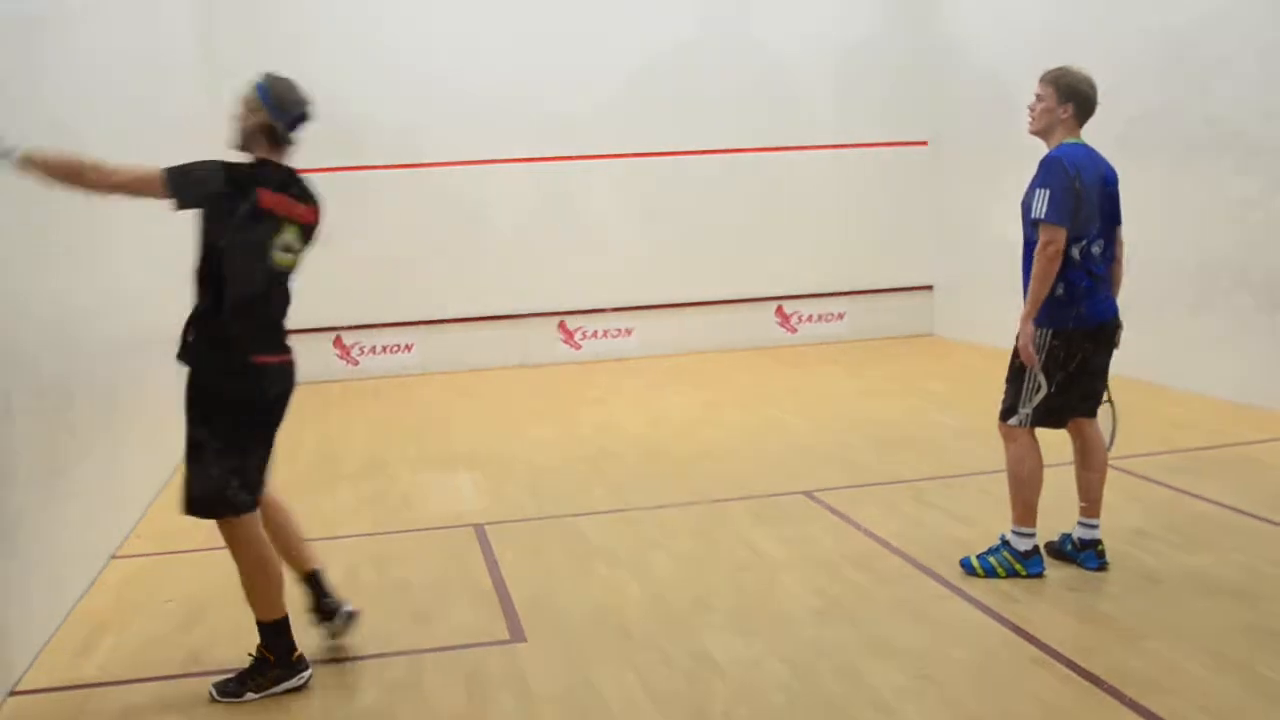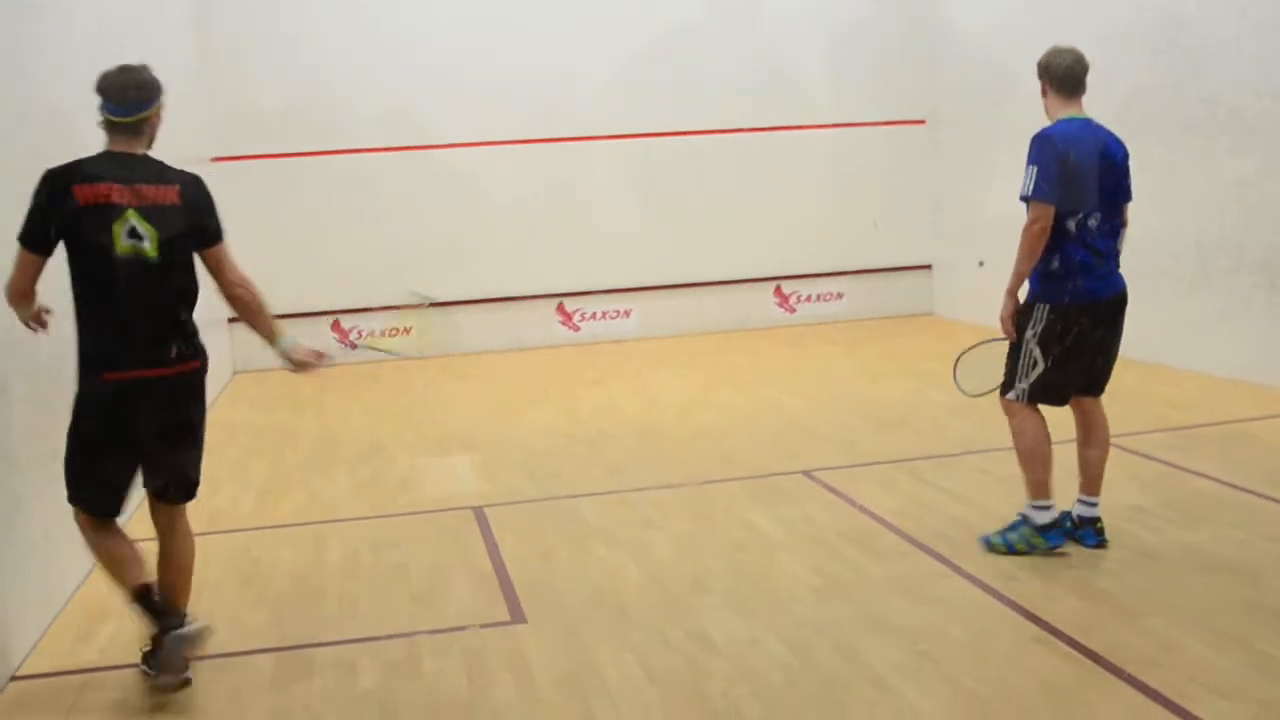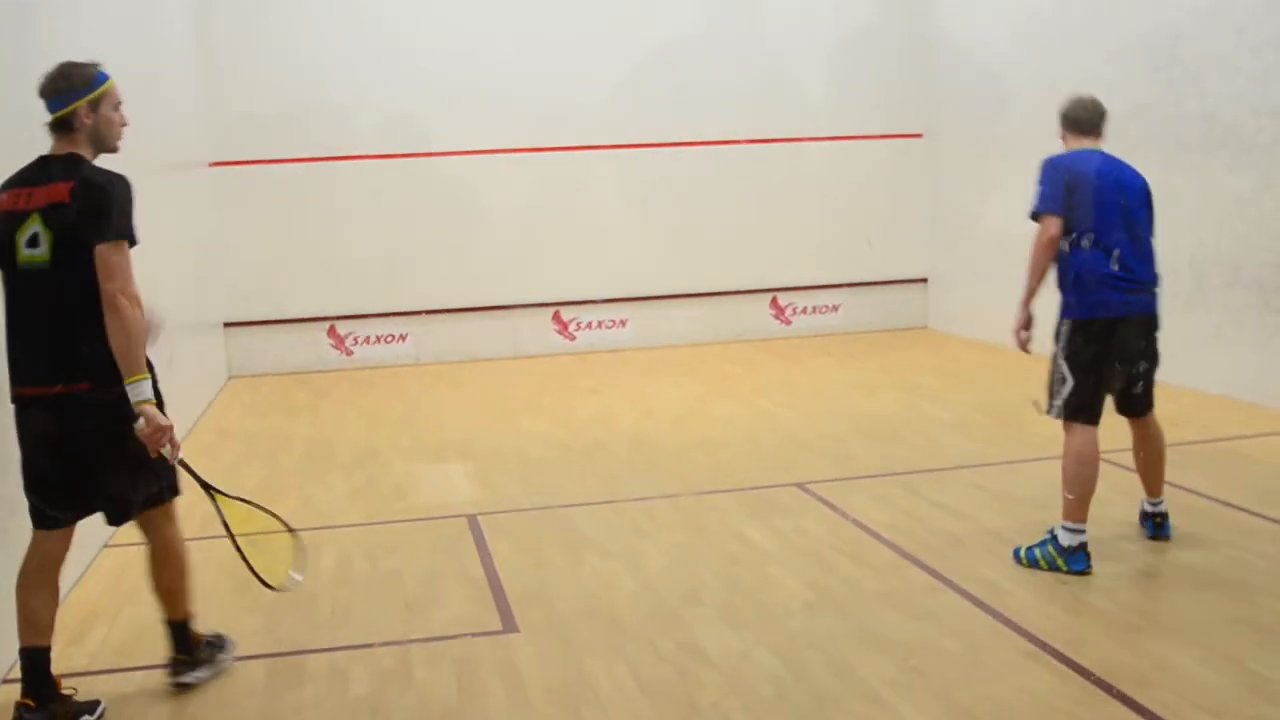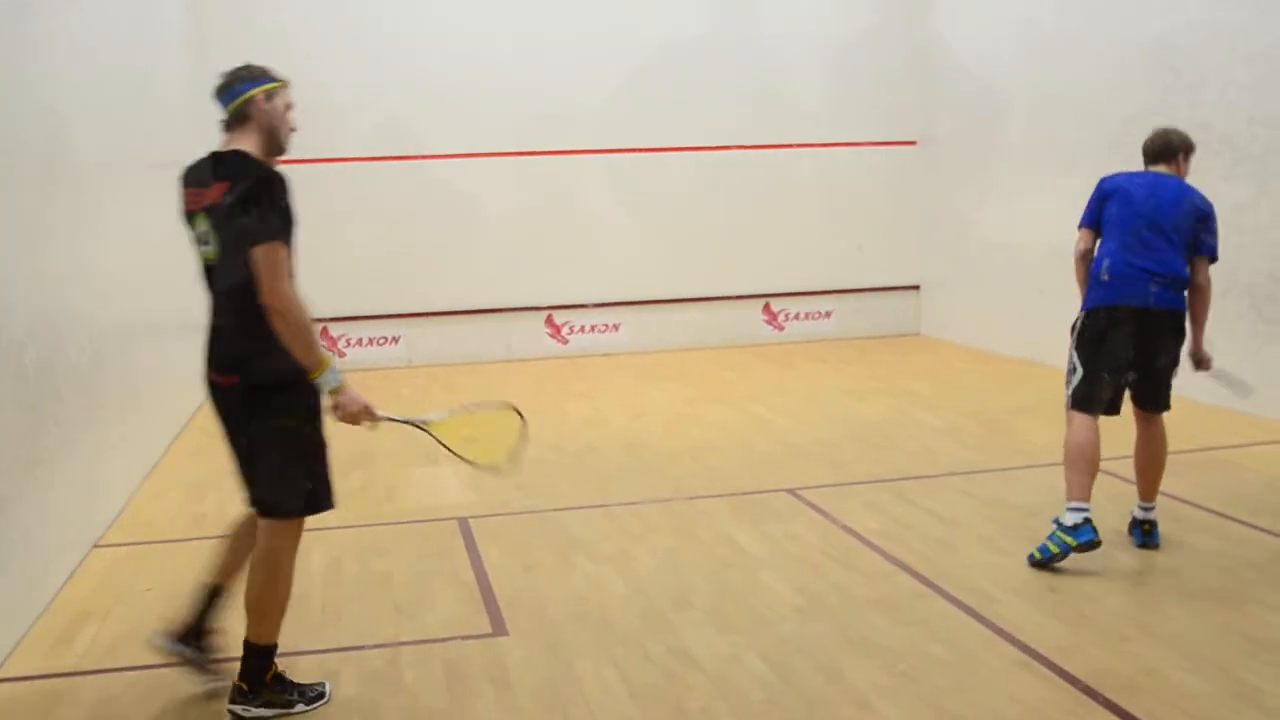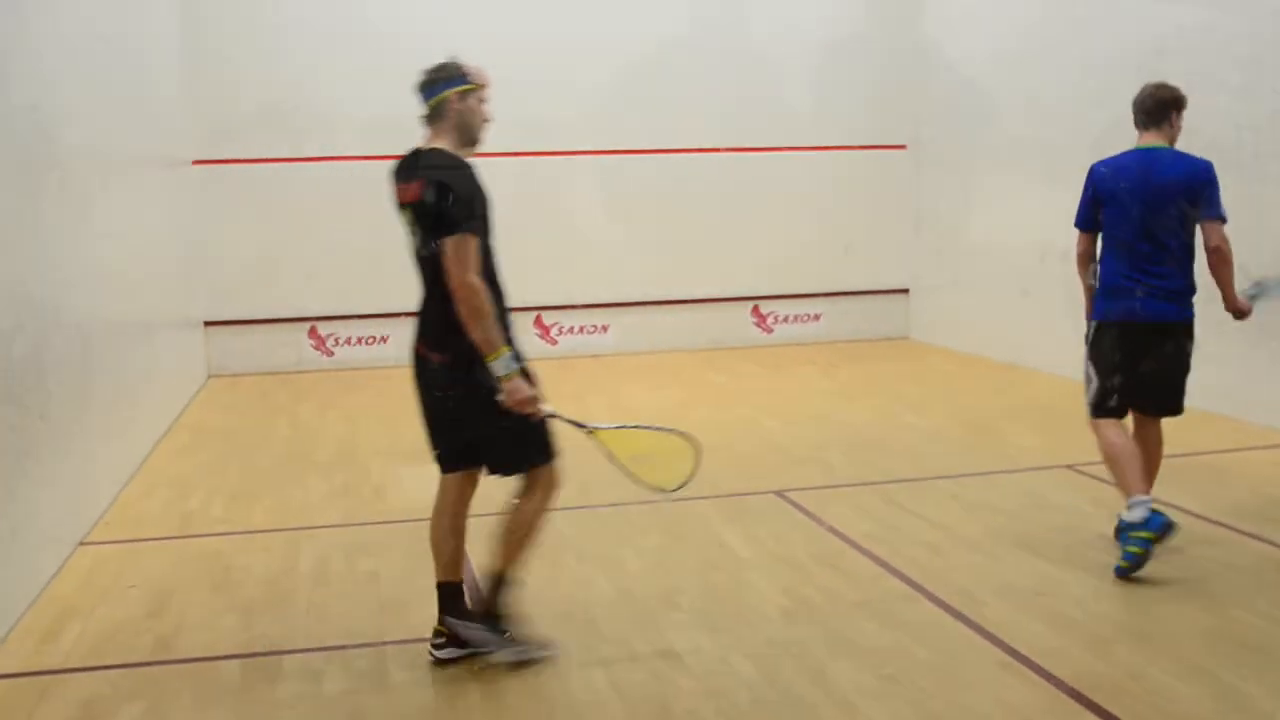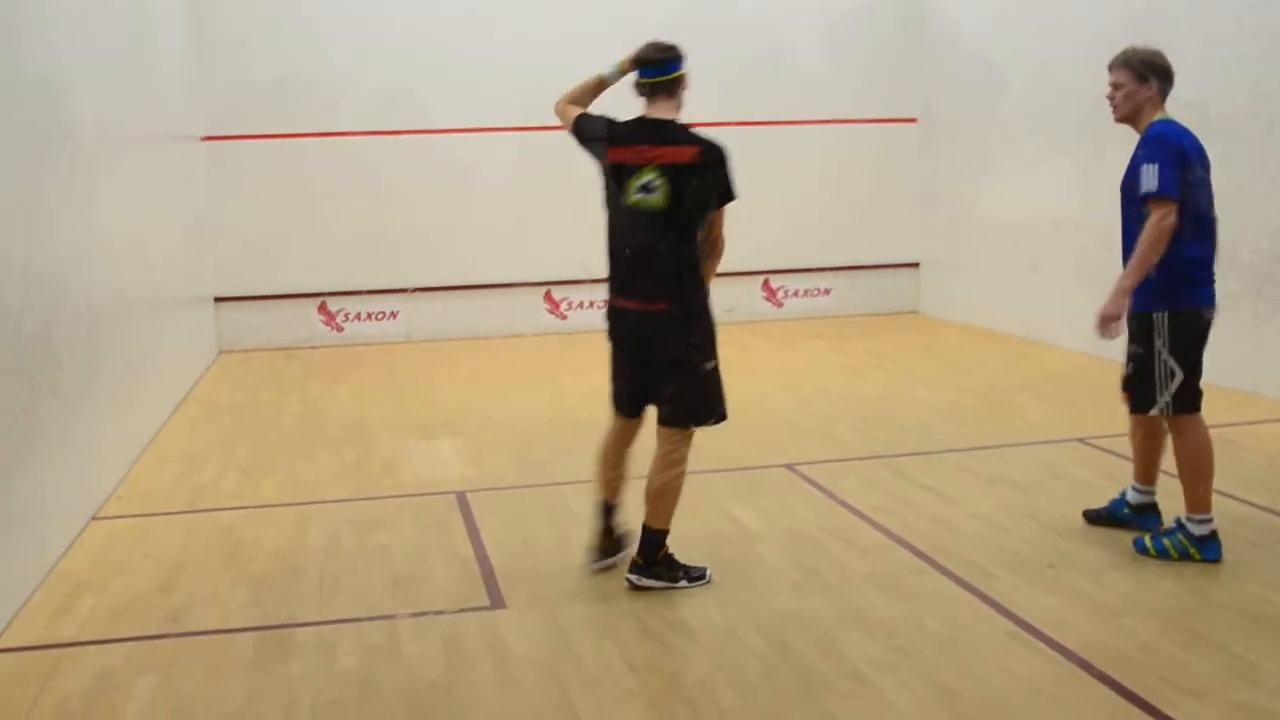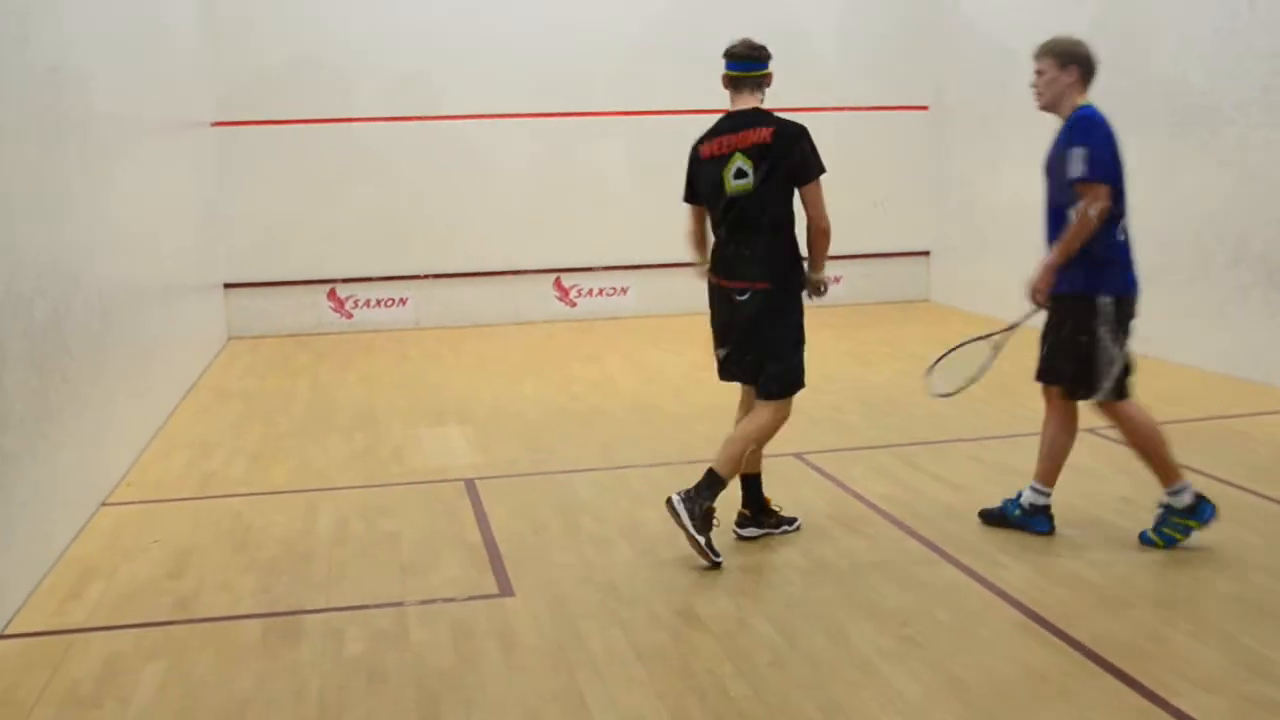
dt=0.7s
person 1, frame 1
left shoulder: (232, 182)
right shoulder: (306, 200)
left elbow: (107, 179)
left hip: (233, 373)
right hip: (270, 367)
left knee: (235, 514)
right knee: (252, 497)
left ankle: (280, 656)
right ankle: (325, 601)
person 1, frame 2
left shoulder: (62, 186)
right shoulder: (187, 190)
right elbow: (235, 287)
right wrist: (285, 346)
left hip: (107, 382)
right hip: (179, 376)
left knee: (94, 515)
right knee: (171, 513)
left ankle: (167, 622)
right ankle: (170, 642)
person 1, frame 3
right shoulder: (102, 188)
right elbow: (118, 295)
right wrist: (143, 397)
right hip: (102, 390)
right knee: (159, 517)
right ankle: (187, 650)
person 1, frame 4
left shoulder: (200, 179)
right shoulder: (261, 182)
right elbow: (279, 298)
left wrist: (261, 151)
right wrist: (333, 382)
left hip: (227, 371)
right hip: (270, 378)
left knee: (268, 514)
right knee: (284, 524)
left ankle: (196, 627)
person 1, frame 5
left shoulder: (411, 170)
right shoulder: (453, 177)
right elbow: (466, 283)
left wrist: (466, 84)
right wrist: (505, 370)
left hip: (434, 355)
right hip: (471, 358)
left knee: (457, 484)
right knee: (541, 476)
left ankle: (454, 624)
right ankle: (486, 611)
person 1, frame 6
left shoulder: (612, 140)
right shoulder: (707, 154)
left elbow: (564, 107)
right elbow: (714, 244)
left wrist: (616, 69)
left hip: (625, 307)
right hip: (679, 310)
left knee: (625, 421)
right knee: (676, 434)
left ankle: (606, 535)
right ankle: (650, 559)
person 1, frame 7
left shoulder: (704, 146)
right shoulder: (790, 135)
right elbow: (819, 222)
right wrist: (816, 272)
left hip: (726, 285)
right hip: (771, 286)
left knee: (754, 395)
right knee: (773, 406)
left ankle: (754, 509)
right ankle: (698, 497)
person 2, frame 1
left shoulder: (1057, 164)
right shoulder: (1101, 167)
left elbow: (1051, 246)
right elbow: (1115, 247)
left wrist: (1028, 318)
left hip: (1059, 320)
right hip: (1097, 316)
left knee: (1016, 425)
right knee: (1083, 420)
left ankle: (1022, 547)
right ankle: (1088, 539)
person 2, frame 2
left shoulder: (1049, 141)
right shoulder: (1113, 144)
left elbow: (1039, 223)
right elbow: (1120, 220)
left wrist: (1011, 291)
left hip: (1060, 295)
right hip: (1108, 291)
left knee: (1021, 400)
right knee: (1086, 401)
left ankle: (1040, 517)
right ankle: (1086, 517)
person 2, frame 3
left shoulder: (1059, 167)
right shoulder: (1133, 177)
left elbow: (1050, 235)
left wrist: (1025, 305)
left hip: (1089, 307)
right hip: (1141, 307)
left knee: (1079, 422)
right knee: (1141, 413)
left ankle: (1071, 542)
right ankle: (1156, 512)
person 2, frame 4
left shoulder: (1111, 185)
right shoulder: (1198, 204)
left elbow: (1083, 251)
right elbow: (1201, 279)
left wrist: (1093, 302)
right wrist: (1198, 343)
left hip: (1109, 303)
right hip: (1165, 312)
left knee: (1083, 411)
right knee: (1150, 415)
left ankle: (1076, 520)
right ankle: (1145, 520)
person 2, frame 5
left shoulder: (1102, 173)
right shoulder: (1197, 172)
left elbow: (1084, 251)
right elbow: (1216, 244)
left wrist: (1094, 297)
right wrist: (1231, 300)
left hip: (1115, 312)
right hip: (1172, 316)
left knee: (1106, 416)
right knee: (1148, 417)
left ankle: (1142, 513)
right ankle: (1137, 518)
person 2, frame 6
left shoulder: (1157, 141)
right shoulder: (1180, 140)
left elbow: (1163, 218)
right elbow: (1202, 222)
left wrist: (1121, 289)
right wrist: (1181, 293)
left hip: (1167, 301)
right hip: (1172, 298)
left knee: (1179, 412)
right knee: (1144, 402)
left ankle: (1200, 531)
right ankle: (1140, 502)
person 2, frame 7
left shoulder: (1084, 124)
right shoulder: (1074, 128)
left elbow: (1094, 206)
left wrist: (1048, 268)
right wrist: (1055, 274)
left hip: (1097, 288)
right hip: (1077, 287)
left knee: (1112, 400)
right knee: (1057, 392)
left ankle: (1185, 501)
right ankle: (1035, 503)
